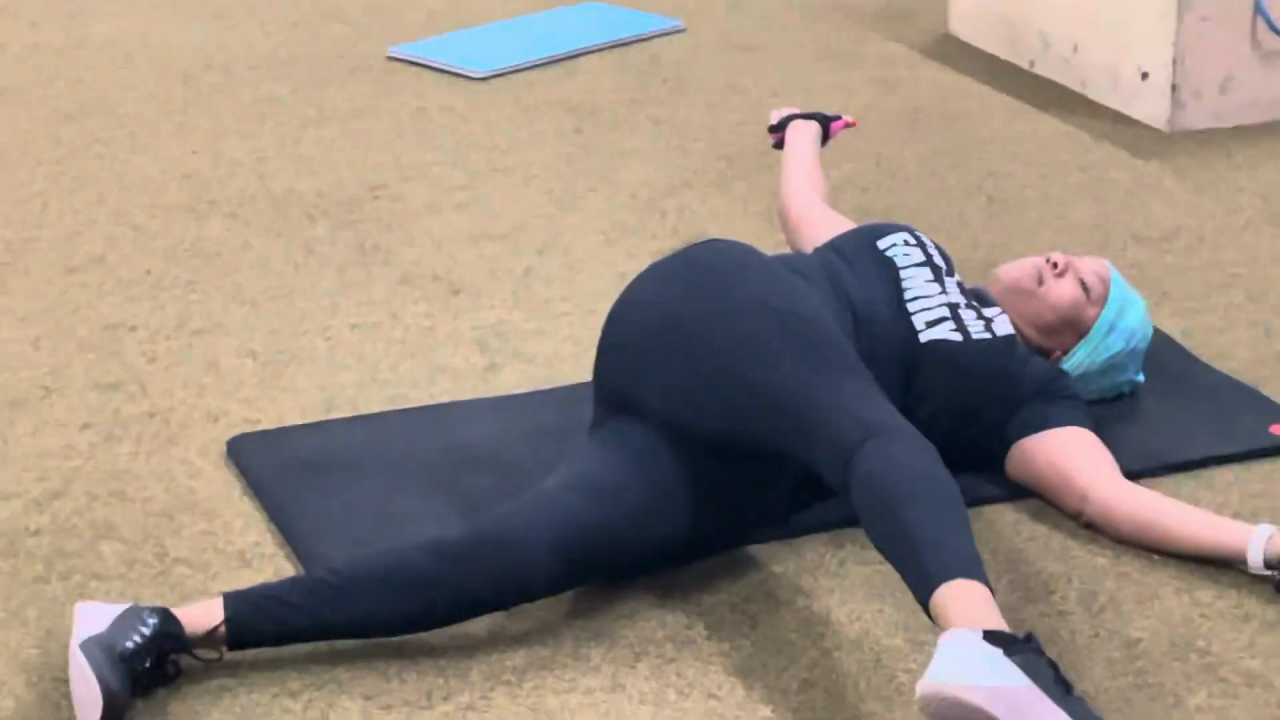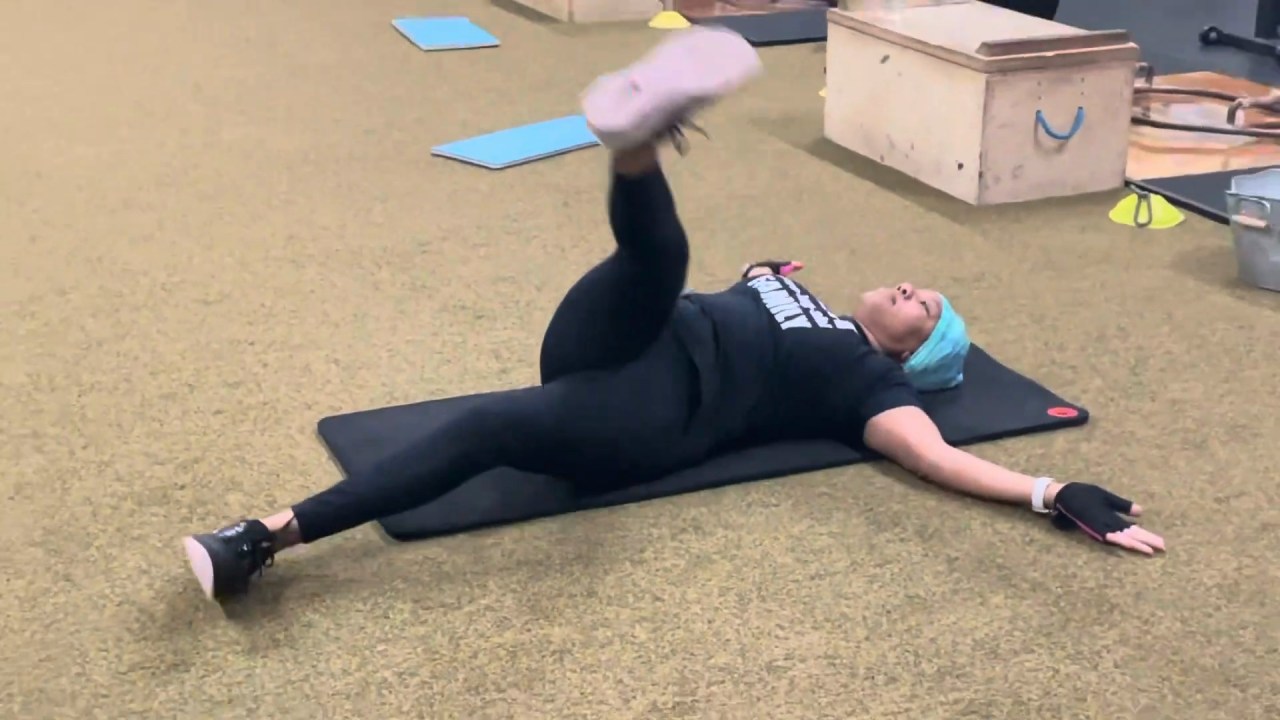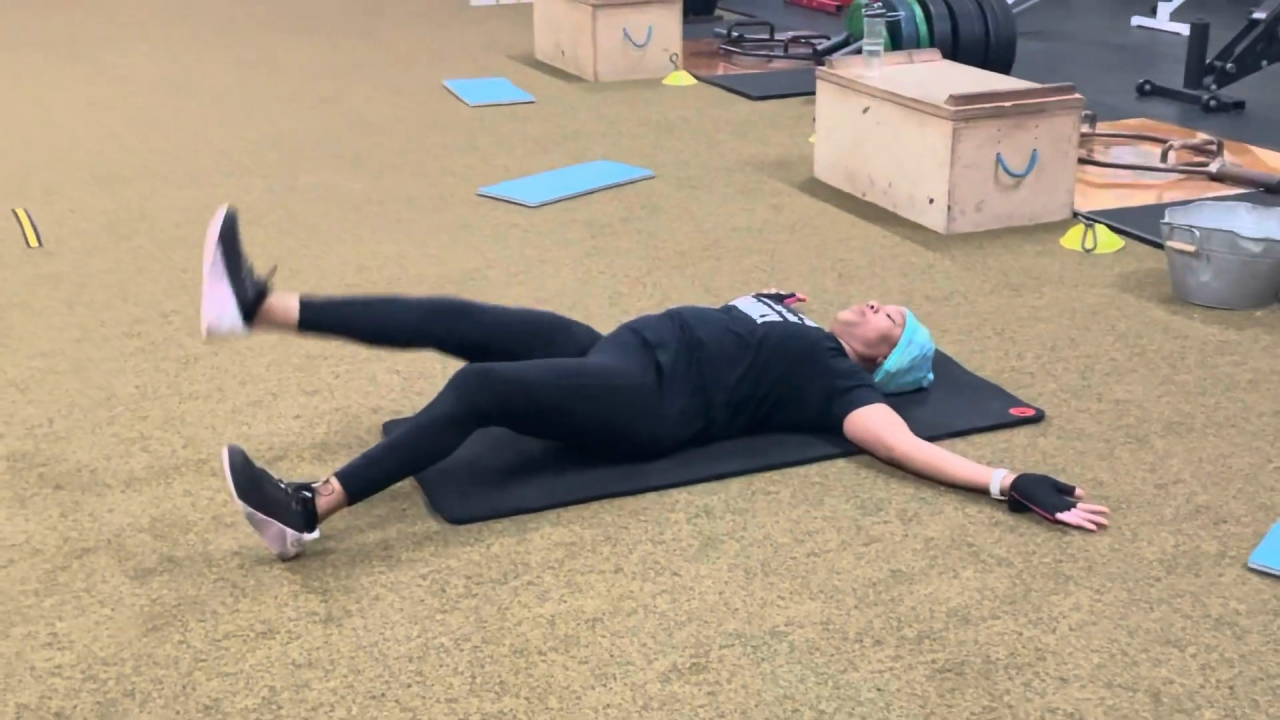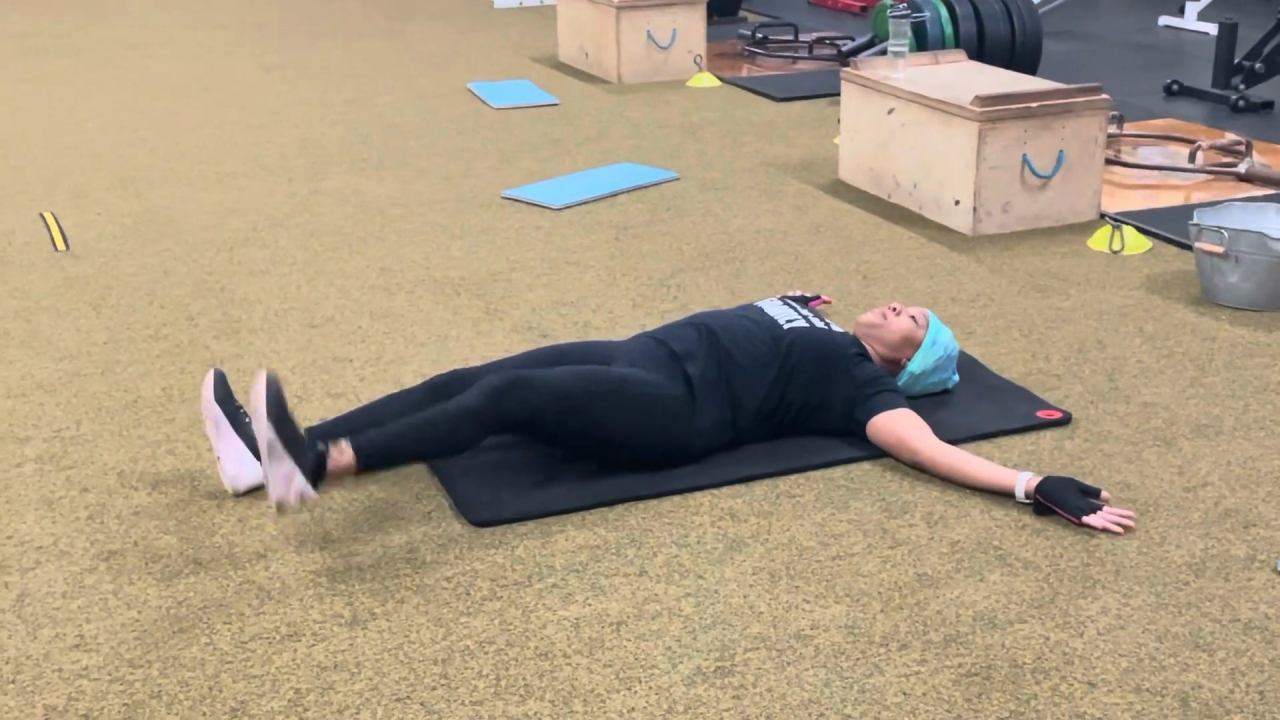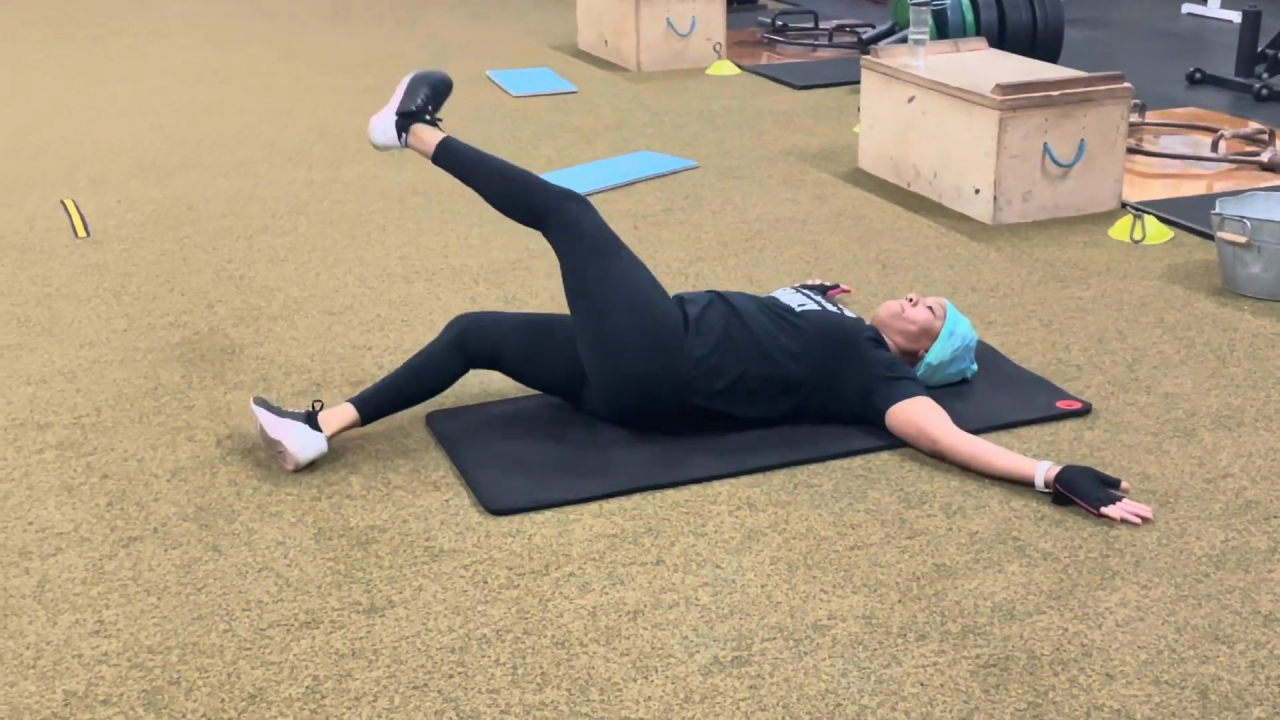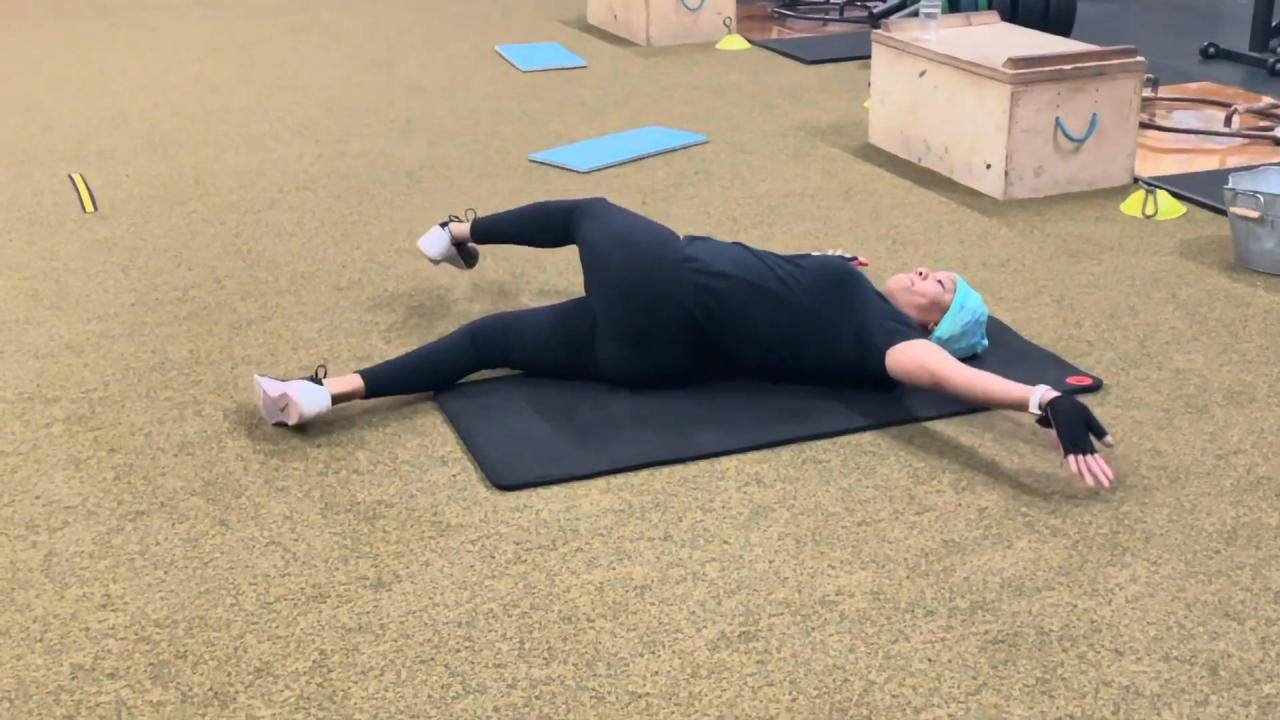
dt=0.7s
person 1, frame 1
left shoulder: (1016, 393)
right shoulder: (899, 246)
left elbow: (1106, 498)
right elbow: (804, 218)
right wrist: (799, 136)
left hip: (717, 474)
right hip: (706, 309)
left knee: (532, 550)
right knee: (869, 433)
person 1, frame 2
left shoulder: (866, 380)
right shoulder: (792, 279)
left elbow: (944, 459)
left wrist: (1060, 496)
right wrist: (753, 256)
left hip: (643, 416)
right hip: (611, 332)
left knee: (484, 430)
right knee: (657, 255)
left ankle: (263, 540)
right ankle: (641, 135)
person 1, frame 3
left shoulder: (843, 384)
right shoulder: (797, 323)
left elbow: (913, 450)
left wrist: (1015, 484)
right wrist: (765, 294)
left hip: (647, 401)
right hip: (620, 351)
left knee: (480, 385)
right knee: (453, 320)
left ankle: (307, 515)
right ankle: (258, 302)
person 1, frame 4
left shoulder: (865, 384)
right shoulder: (819, 329)
left elbow: (937, 452)
left wrist: (1040, 488)
right wrist: (782, 304)
left hip: (673, 409)
right hip: (640, 357)
left knee: (504, 396)
right knee: (462, 383)
left ankle: (318, 460)
right ankle: (272, 448)
person 1, frame 5
left shoulder: (878, 377)
right shoulder: (841, 331)
left elbow: (948, 439)
left wrist: (1055, 477)
right wrist: (806, 290)
left hip: (653, 379)
right hip: (647, 378)
left knee: (563, 207)
right knee: (472, 334)
left ankle: (416, 131)
right ankle: (319, 429)
person 1, frame 6
left shoulder: (882, 333)
right shoulder: (860, 307)
left elbow: (940, 370)
left wrist: (1045, 402)
right hip: (658, 350)
left knee: (590, 210)
right knee: (492, 338)
left ankle: (462, 233)
right ankle: (322, 392)
